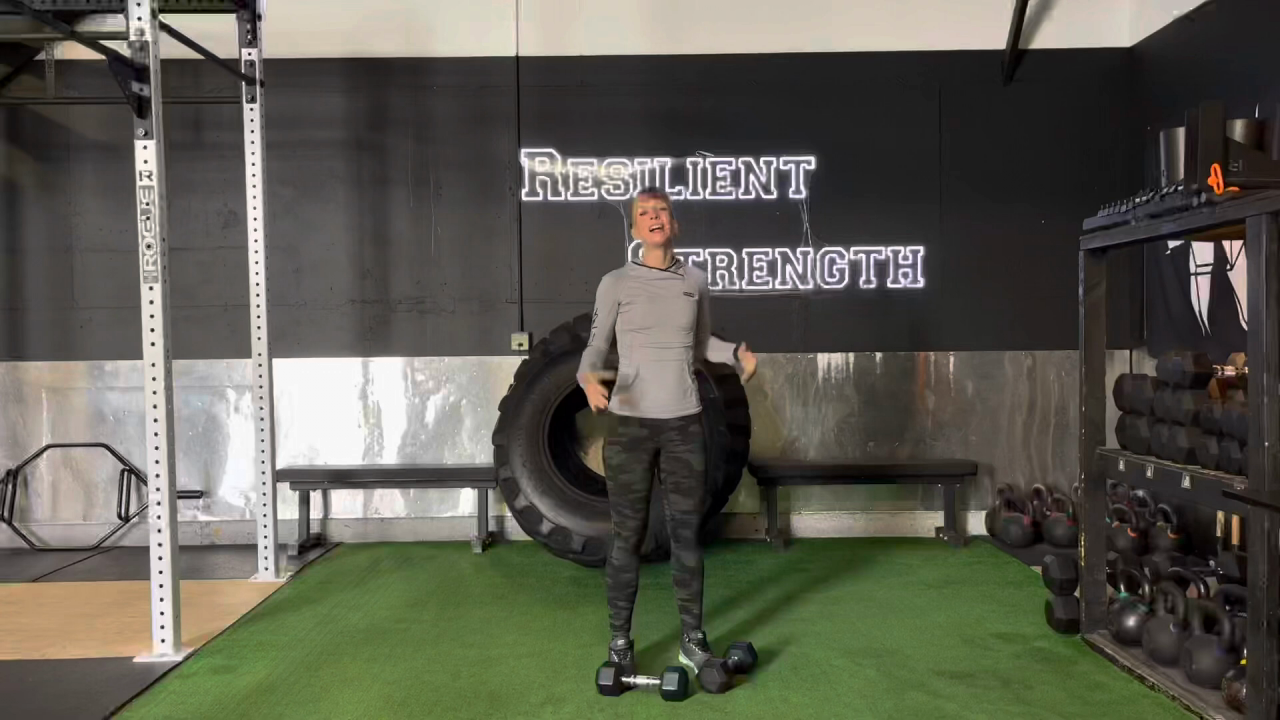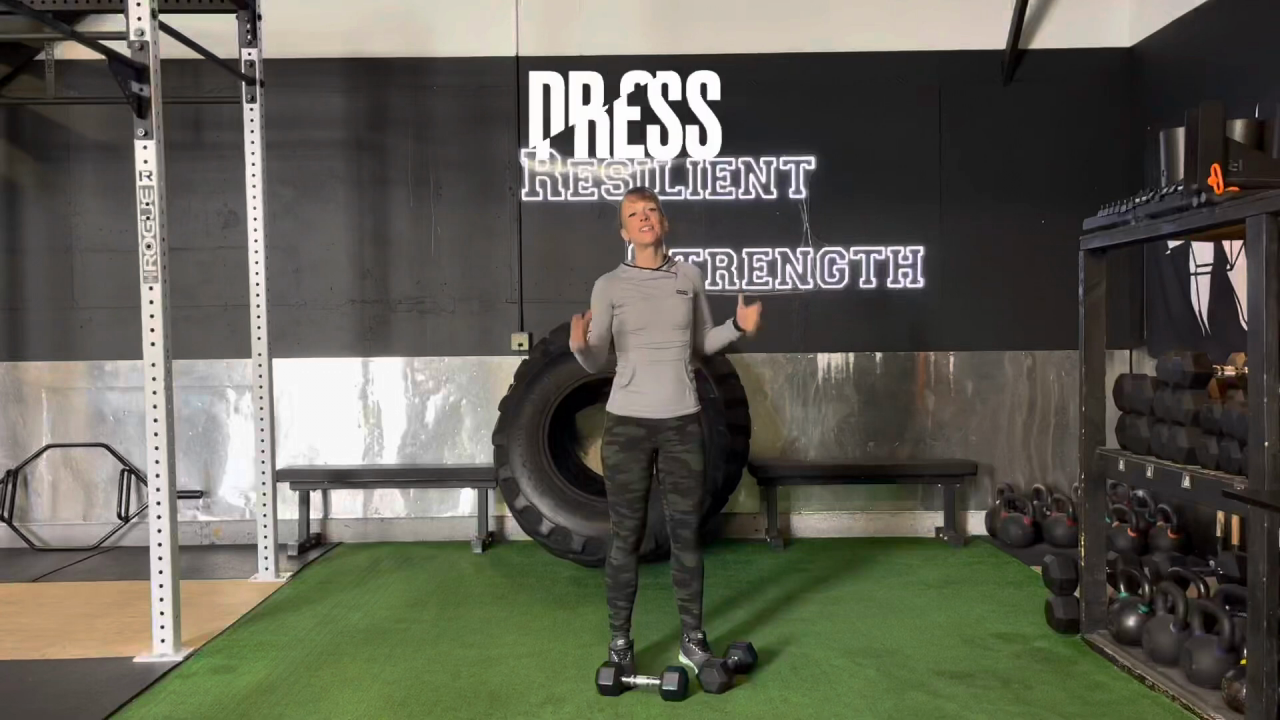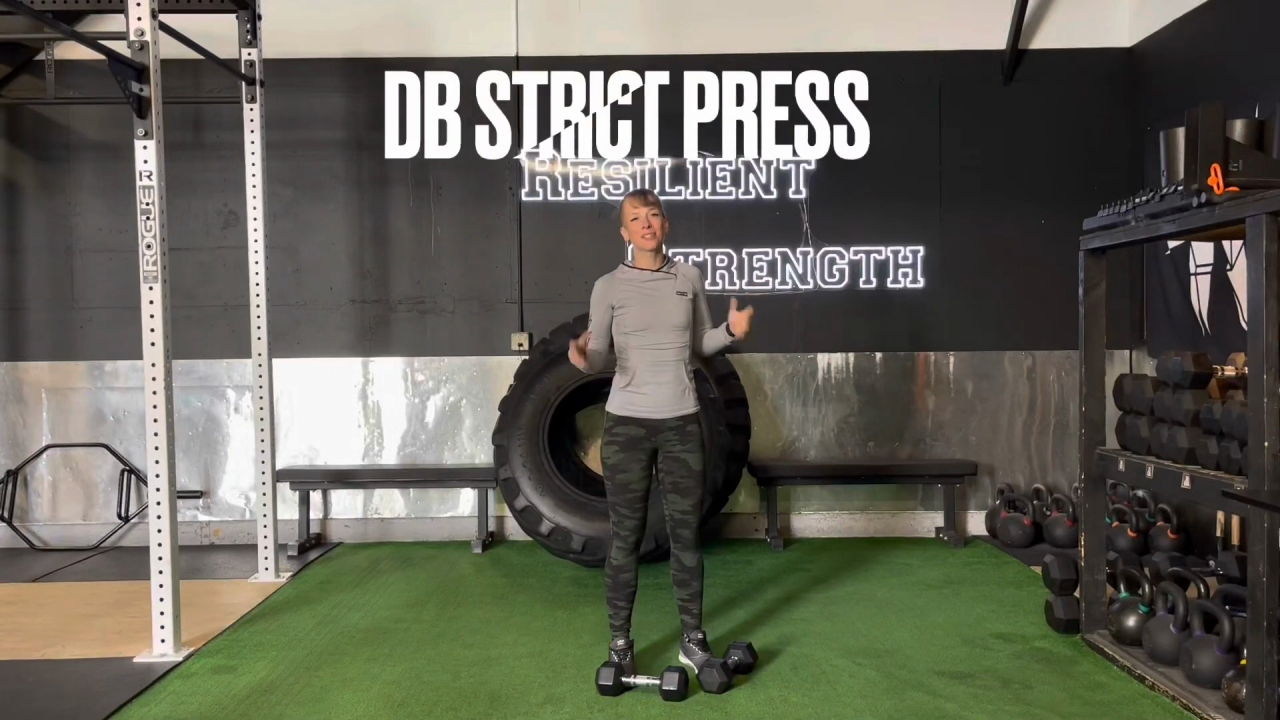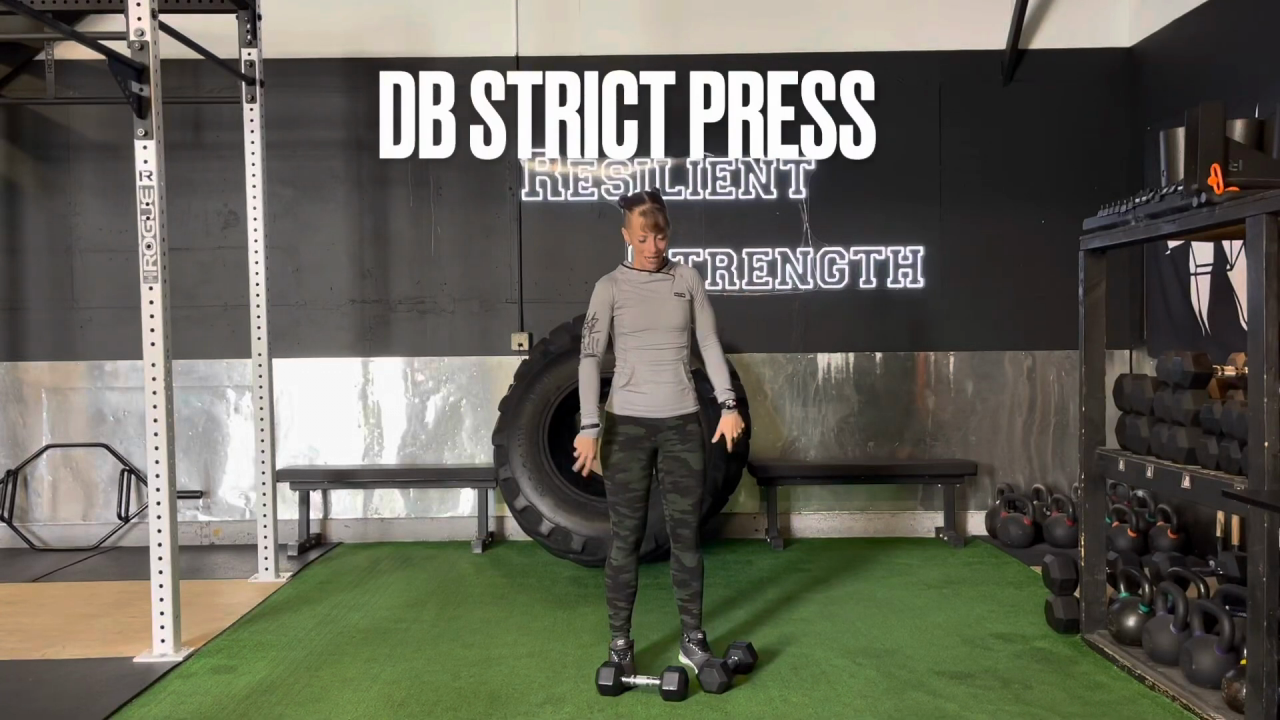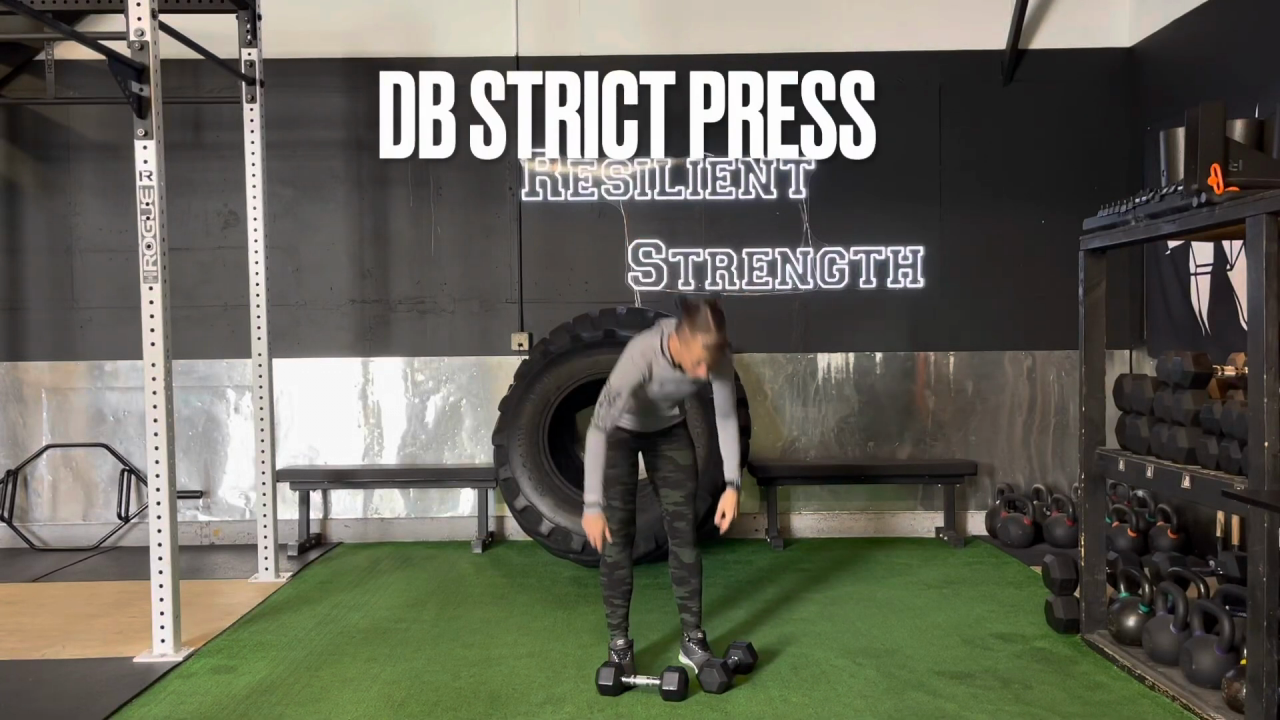
dt=0.5s
person 1, frame 1
left shoulder: (695, 280)
right shoulder: (615, 282)
right elbow: (596, 347)
left wrist: (736, 353)
right wrist: (587, 376)
left hip: (683, 423)
right hip: (631, 423)
left knee: (686, 532)
right knee: (627, 536)
left ankle: (692, 636)
right ankle: (619, 639)
person 1, frame 2
left shoulder: (689, 277)
right shoulder: (609, 286)
right elbow: (597, 361)
left wrist: (737, 326)
right wrist: (580, 344)
left hip: (681, 422)
right hip: (627, 423)
left knee: (686, 532)
right knee: (625, 536)
left ankle: (692, 636)
right ankle: (619, 640)
person 1, frame 3
left shoulder: (689, 277)
right shoulder: (609, 286)
right elbow: (601, 358)
left wrist: (731, 331)
right wrist: (583, 354)
left hip: (681, 423)
right hip: (627, 423)
left knee: (686, 532)
right knee: (626, 536)
left ankle: (693, 636)
right ankle: (620, 640)
person 1, frame 4
left shoulder: (688, 279)
right shoulder: (610, 287)
left elbow: (710, 346)
right elbow: (590, 357)
left wrist: (728, 404)
right wrist: (589, 424)
left hip: (682, 423)
right hip: (627, 424)
left knee: (685, 533)
right knee: (626, 535)
left ankle: (693, 638)
right ankle: (620, 641)
person 1, frame 5
left shoulder: (715, 356)
right shoulder: (642, 354)
left elbow: (726, 418)
right elbow: (600, 427)
left wrist: (732, 482)
right wrist: (593, 503)
left hip: (669, 430)
right hip: (621, 431)
left knee: (683, 529)
right knee: (618, 536)
left ankle: (692, 638)
right ankle: (619, 643)
